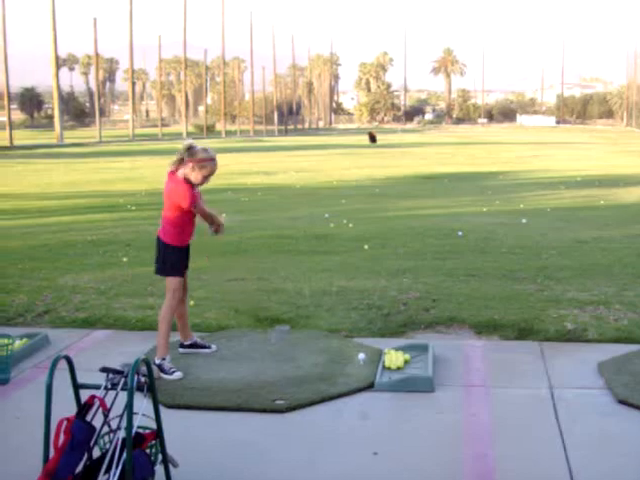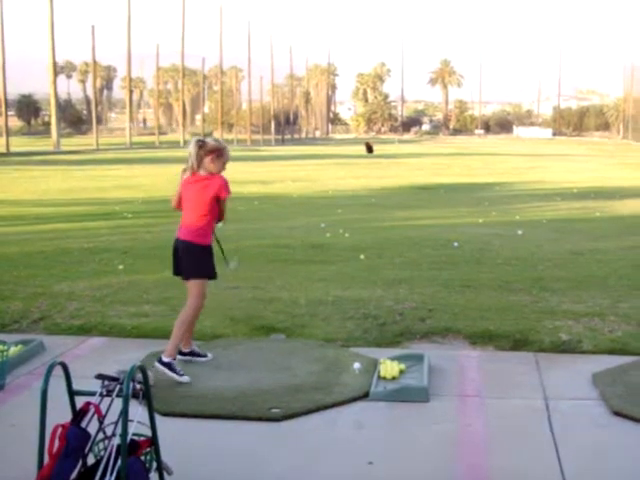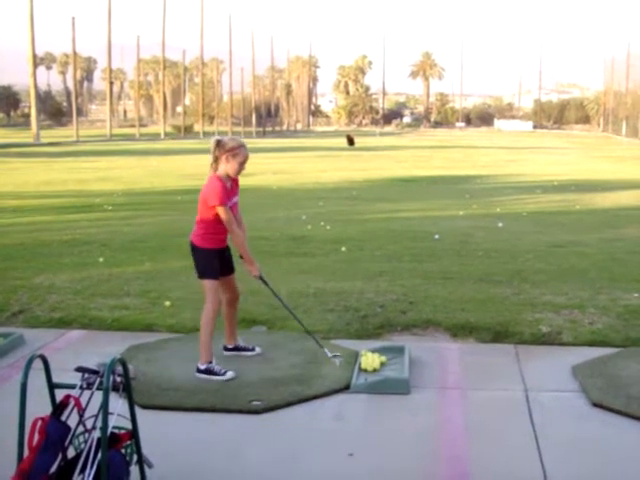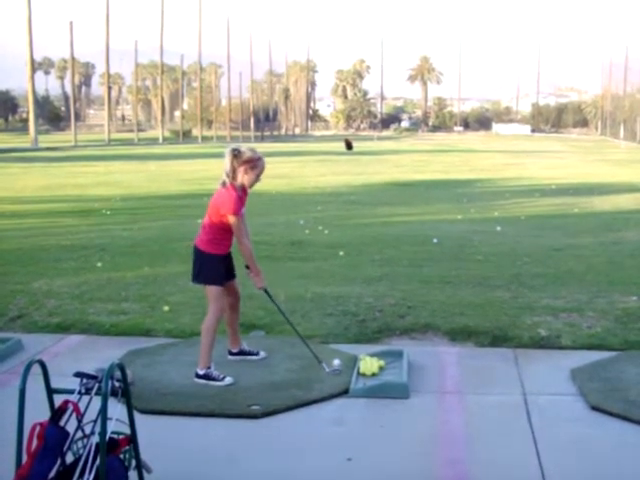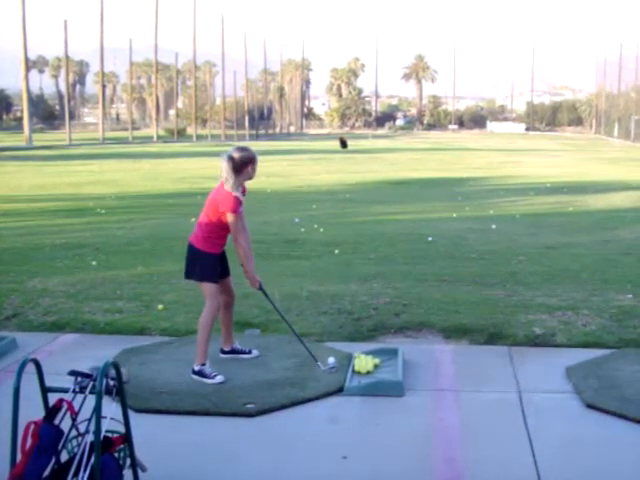
dt=1s
person 1, frame 1
left shoulder: (185, 177)
right shoulder: (182, 190)
left elbow: (199, 208)
right elbow: (202, 212)
left wrist: (212, 218)
right wrist: (217, 221)
left hip: (180, 243)
right hip: (171, 245)
left knee: (181, 292)
right knee: (172, 297)
left ankle: (187, 340)
right ankle: (161, 358)
person 1, frame 2
left shoulder: (186, 177)
right shoulder: (220, 183)
left elbow: (176, 205)
right elbow: (221, 216)
left hip: (182, 242)
right hip: (197, 246)
left knee: (197, 297)
right knee: (194, 302)
left ankle: (185, 347)
right ankle: (168, 356)
person 1, frame 3
left shoulder: (233, 182)
right shoulder: (215, 188)
left elbow: (238, 221)
right elbow: (232, 229)
left wrist: (246, 254)
right wrist: (250, 262)
left hip: (220, 246)
right hip: (204, 247)
left knee: (233, 294)
right knee: (214, 302)
left ankle: (231, 343)
right ankle: (205, 364)
person 1, frame 4
left shoulder: (241, 191)
right shoulder: (229, 197)
left elbow: (244, 230)
right elbow: (242, 240)
left wrist: (251, 267)
right wrist: (256, 273)
left hip: (221, 252)
right hip: (208, 253)
left knee: (233, 298)
right knee: (216, 309)
left ankle: (236, 347)
right ankle: (203, 369)
person 1, frame 5
left shoulder: (239, 189)
right shoulder: (229, 196)
left elbow: (243, 229)
right elbow: (239, 240)
left wrist: (251, 264)
right wrist: (250, 273)
left hip: (215, 249)
right hip: (202, 251)
left knee: (228, 296)
right knee: (213, 304)
left ankle: (228, 345)
right ankle: (200, 365)
